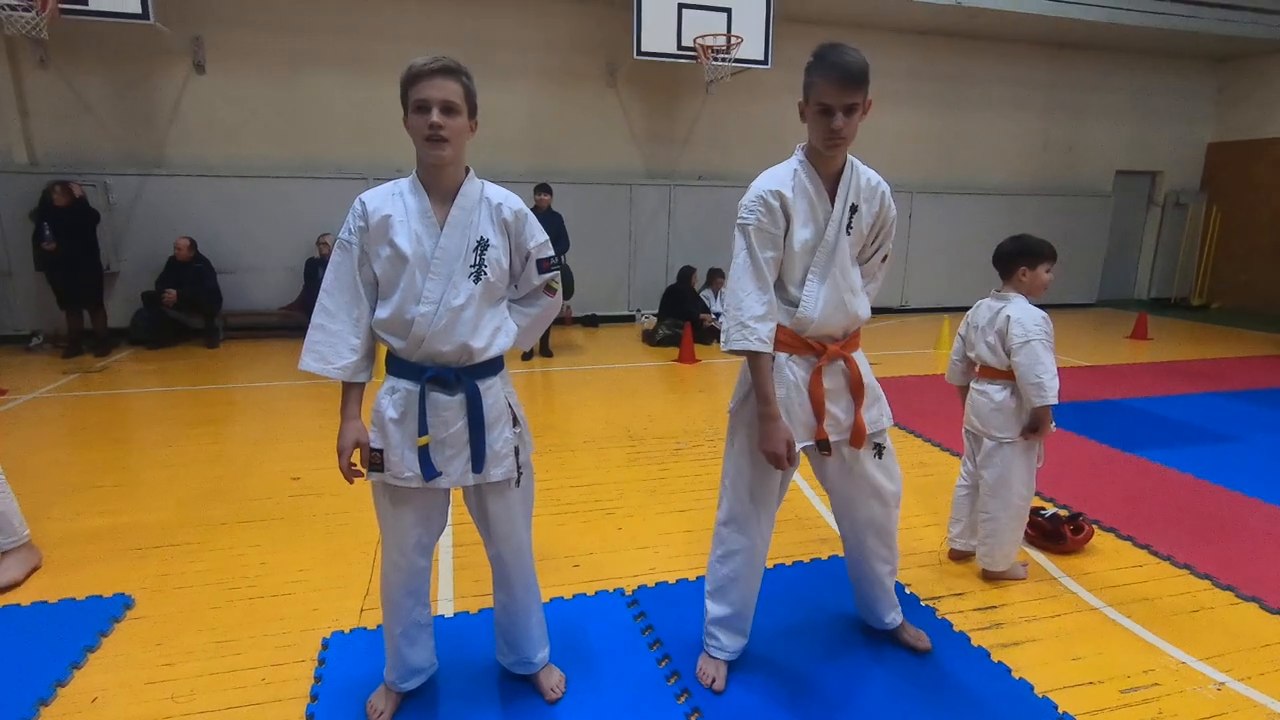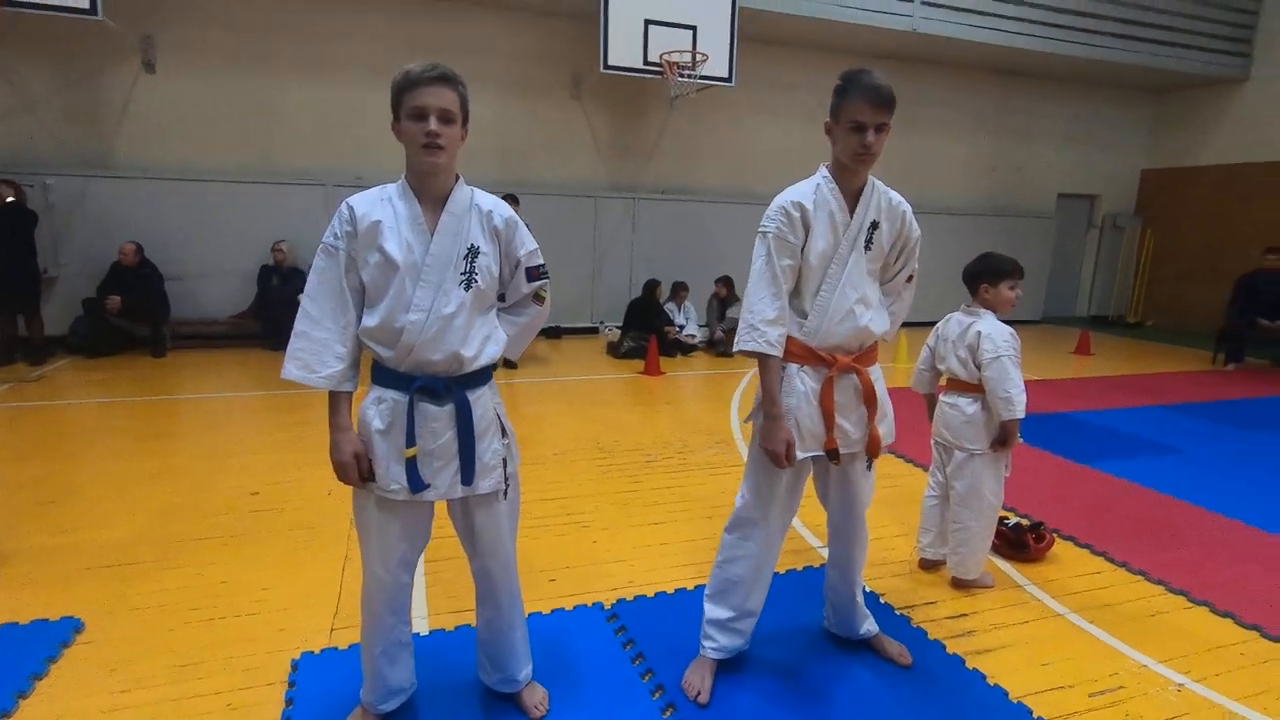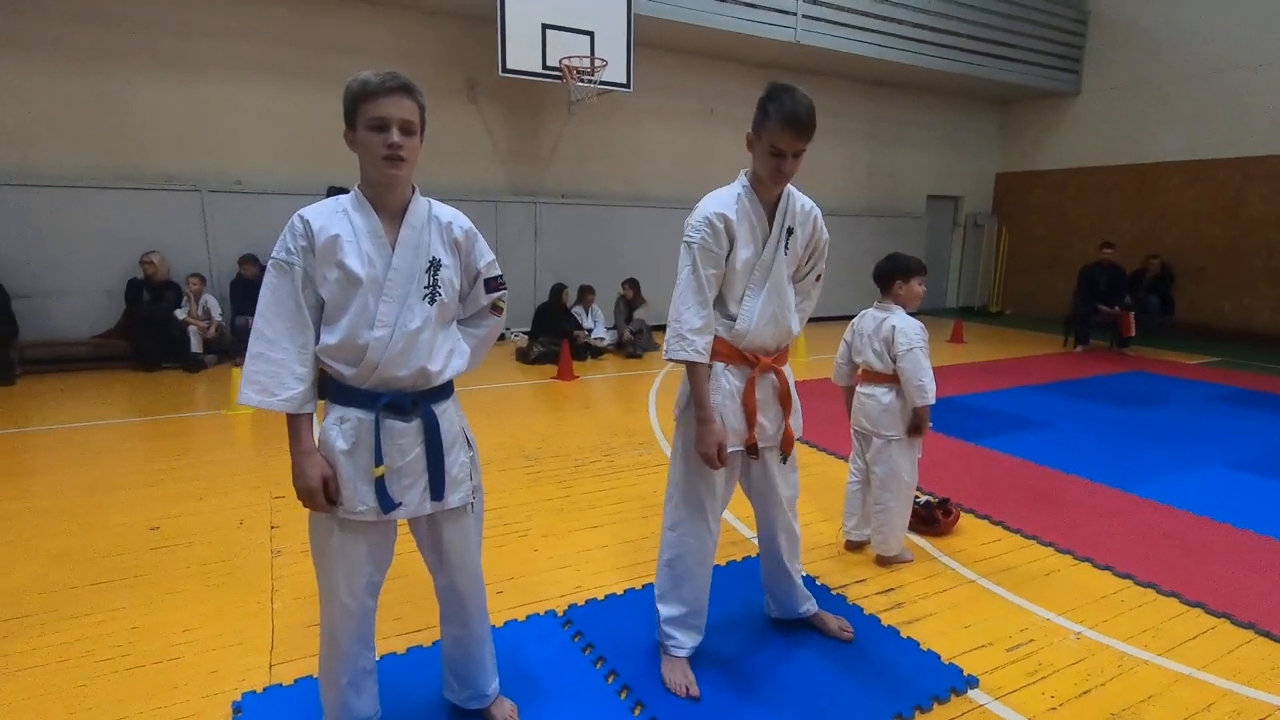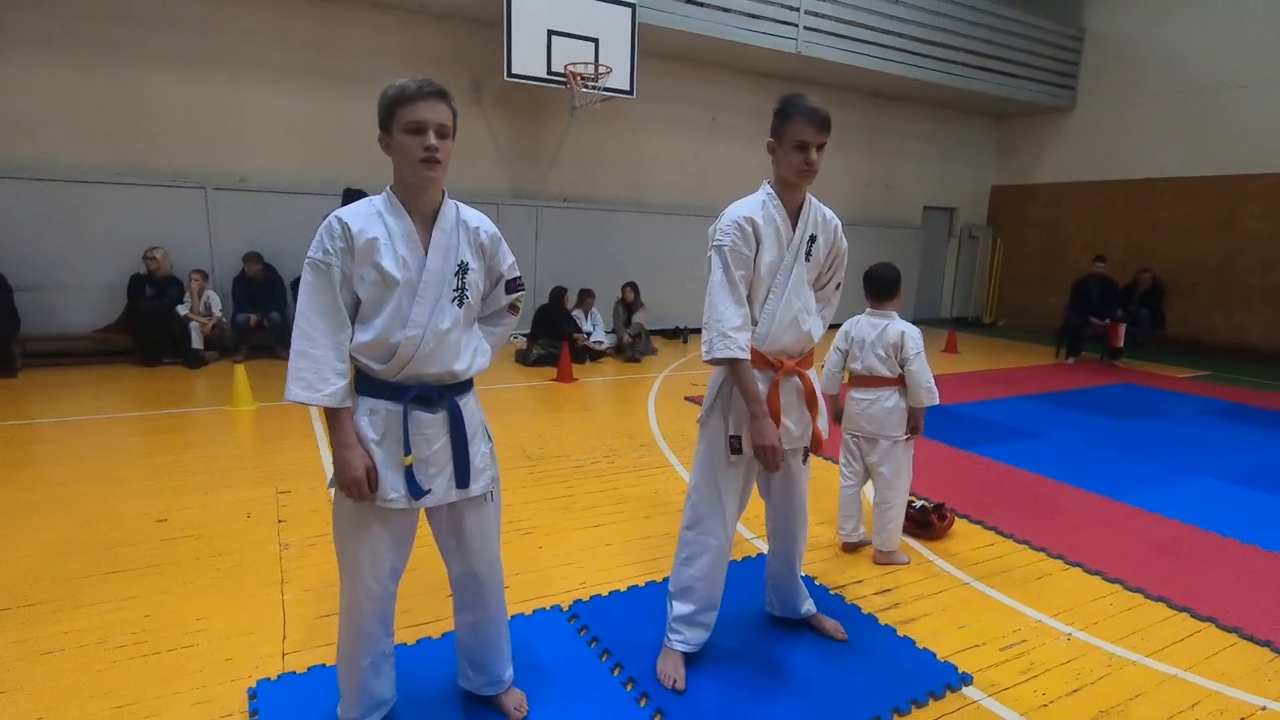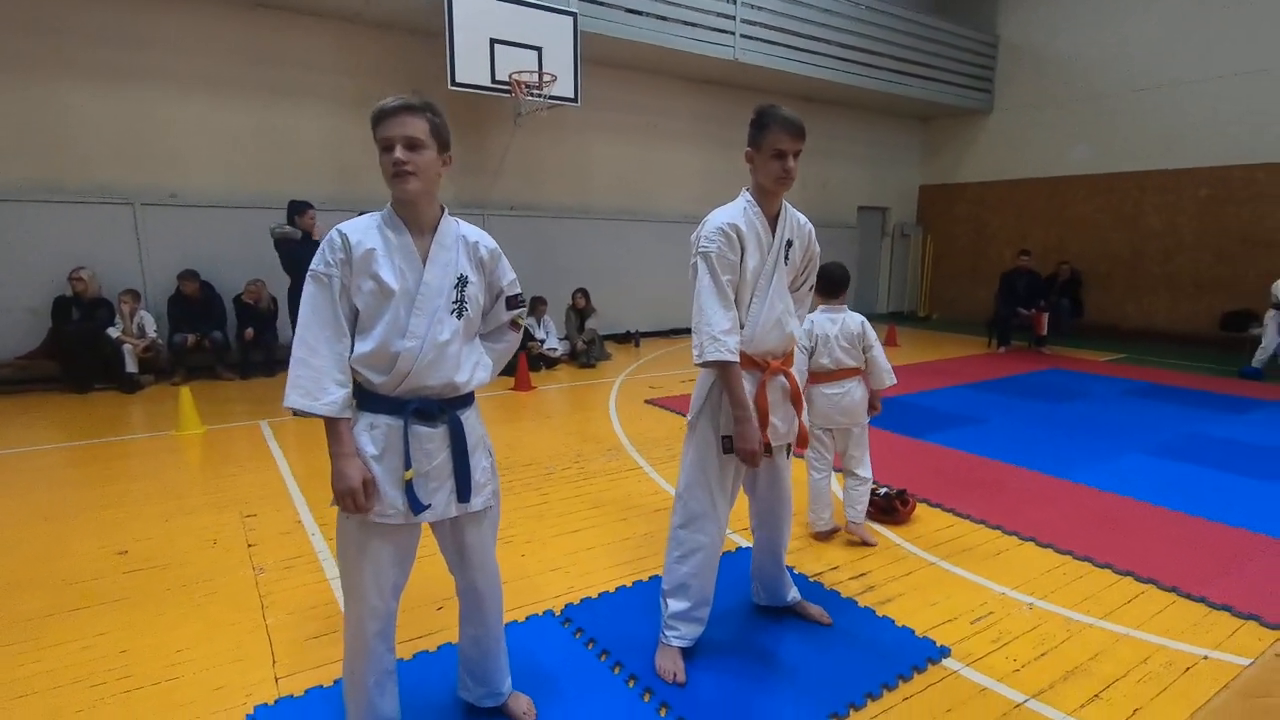
dt=0.7s
person 1, frame 1
left shoulder: (505, 210)
right shoulder: (373, 211)
left elbow: (541, 296)
right elbow: (348, 318)
left wrist: (487, 340)
right wrist: (349, 416)
left hip: (485, 402)
right hip: (405, 404)
left knee: (510, 544)
right knee: (405, 552)
left ankle: (528, 657)
person 1, frame 2
left shoulder: (495, 218)
right shoulder: (360, 216)
left elbow: (531, 303)
right elbow: (333, 327)
left wrist: (480, 349)
right wrist: (341, 427)
left hip: (472, 412)
right hip: (392, 414)
left knee: (495, 559)
right knee: (386, 568)
person 1, frame 3
left shoulder: (452, 229)
right shoulder: (314, 229)
left elbow: (486, 313)
right elbow: (287, 345)
left wrist: (440, 364)
right wrist: (303, 450)
left hip: (436, 428)
right hip: (353, 433)
left knee: (461, 576)
right knee: (347, 594)
person 1, frame 4
left shoulder: (478, 232)
right shoulder: (348, 229)
left elbow: (501, 312)
right elbow: (324, 343)
left wrist: (461, 361)
right wrist: (345, 441)
left hip: (456, 421)
right hip: (380, 423)
left knee: (478, 565)
right knee: (368, 581)
person 1, frame 5
left shoulder: (478, 248)
right shoulder: (349, 244)
left elbow: (504, 331)
right elbow: (324, 356)
left wrist: (459, 376)
right wrist: (343, 454)
left hip: (458, 435)
right hip: (379, 439)
left knee: (479, 577)
right knee: (371, 596)
person 2, frame 1
left shoulder: (874, 193)
right shoulder: (770, 194)
right elbow: (750, 310)
left wrist: (841, 326)
right wrist: (769, 414)
left hip: (846, 367)
right hip: (781, 369)
left knee: (874, 498)
right knee: (746, 513)
left ankle: (883, 612)
right ankle: (721, 640)
person 2, frame 2
left shoulder: (896, 214)
right shoulder: (794, 207)
right elbow: (764, 315)
left wrist: (861, 340)
right wrist: (773, 414)
left hip: (860, 382)
right hip: (799, 380)
left knee: (852, 514)
right knee: (760, 516)
left ankle: (851, 620)
right ankle: (716, 643)
person 2, frame 3
left shoulder: (807, 218)
right shoulder: (714, 217)
right elbow: (691, 323)
left wrist: (773, 349)
right wrist: (705, 418)
left hip: (774, 379)
right hip: (720, 379)
left knee: (779, 504)
right knee: (694, 514)
left ankle: (792, 603)
right ankle: (677, 639)
person 2, frame 4
left shoulder: (828, 227)
right shoulder: (741, 222)
right elbow: (726, 328)
left wrist: (797, 368)
right wrist: (758, 414)
left hip: (798, 384)
right hip: (745, 384)
left knee: (791, 508)
right knee: (712, 514)
left ankle: (790, 602)
right ankle: (681, 636)
person 2, frame 5
left shoulder: (802, 232)
right shoulder: (722, 229)
right elbow: (715, 333)
left wrist: (779, 381)
right wrist: (742, 413)
left hip: (779, 382)
right hip: (731, 385)
left knee: (775, 501)
right knee: (702, 511)
left ankle: (775, 590)
right ankle: (677, 631)
person 3, frame 1
left shoulder: (979, 310)
right shoulder: (1028, 318)
left elbow: (958, 364)
right elbow: (1036, 376)
left wrist: (968, 399)
right wrist: (1043, 419)
left hip: (979, 404)
right hip: (1012, 413)
left knee: (972, 477)
right knee: (1007, 490)
left ankle: (961, 543)
right ankle: (997, 562)
person 3, frame 2
left shoulder: (948, 323)
right shoulder: (997, 334)
left elbow: (924, 374)
right elbow: (1005, 391)
left wrist: (933, 411)
right wrist: (1010, 432)
left hip: (948, 415)
right hip: (978, 425)
left knee: (939, 487)
right knee: (976, 500)
left ankle: (931, 553)
right ankle: (967, 571)
person 3, frame 3
left shoulder: (861, 320)
right shoulder: (908, 328)
left elbow: (843, 367)
right elbow: (916, 379)
left wrist: (850, 401)
right wrist: (922, 418)
left hip: (864, 405)
right hip: (894, 412)
left knee: (860, 473)
right knee: (894, 482)
left ankle: (855, 534)
right ankle: (888, 549)
person 3, frame 4
left shoulder: (851, 326)
right shoulder: (906, 332)
left elbow: (831, 372)
right elbow: (920, 382)
left wrist: (835, 406)
right wrist: (917, 418)
left hip: (856, 408)
right hip: (890, 413)
left knee: (851, 477)
right knee: (892, 483)
left ankle: (850, 536)
right ankle: (885, 548)
person 3, frame 5
left shoulder: (808, 324)
right shoulder: (859, 322)
left elbow: (796, 368)
right elbow: (877, 364)
right wrist: (875, 396)
left hip: (819, 400)
right hip: (853, 398)
left knee: (819, 467)
right knee: (858, 463)
left ankle: (821, 525)
right ankle: (855, 521)
